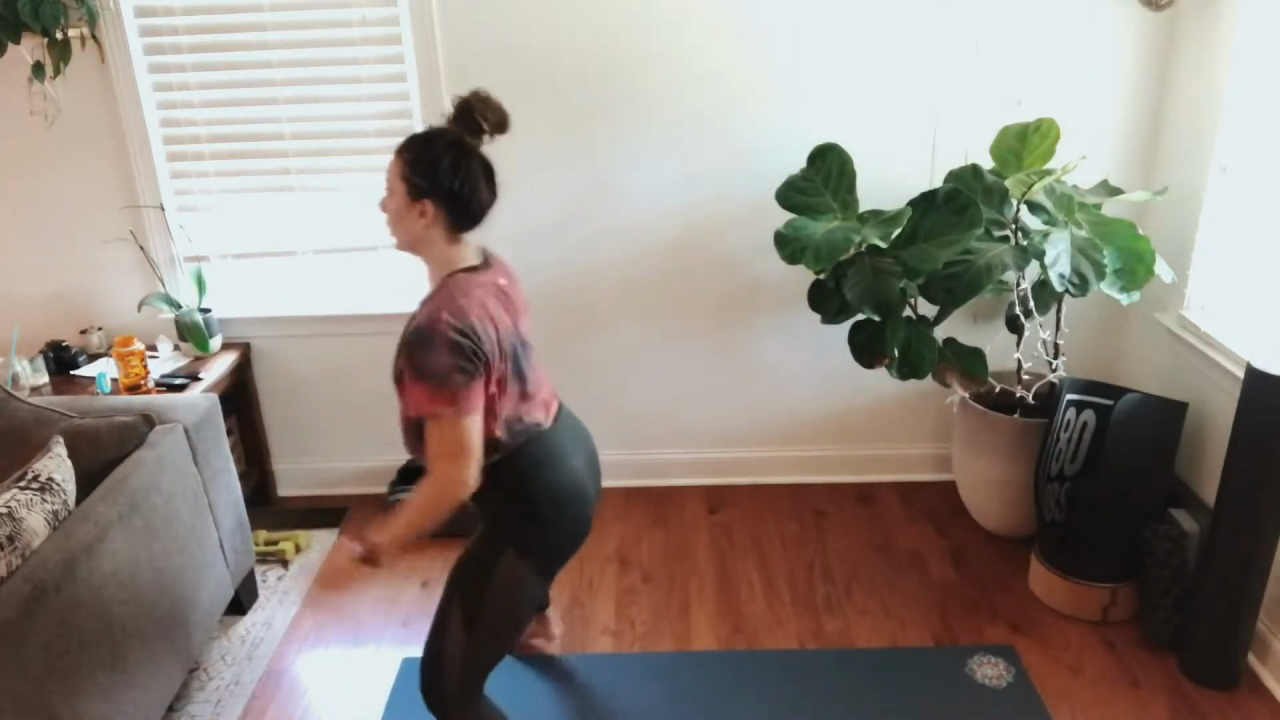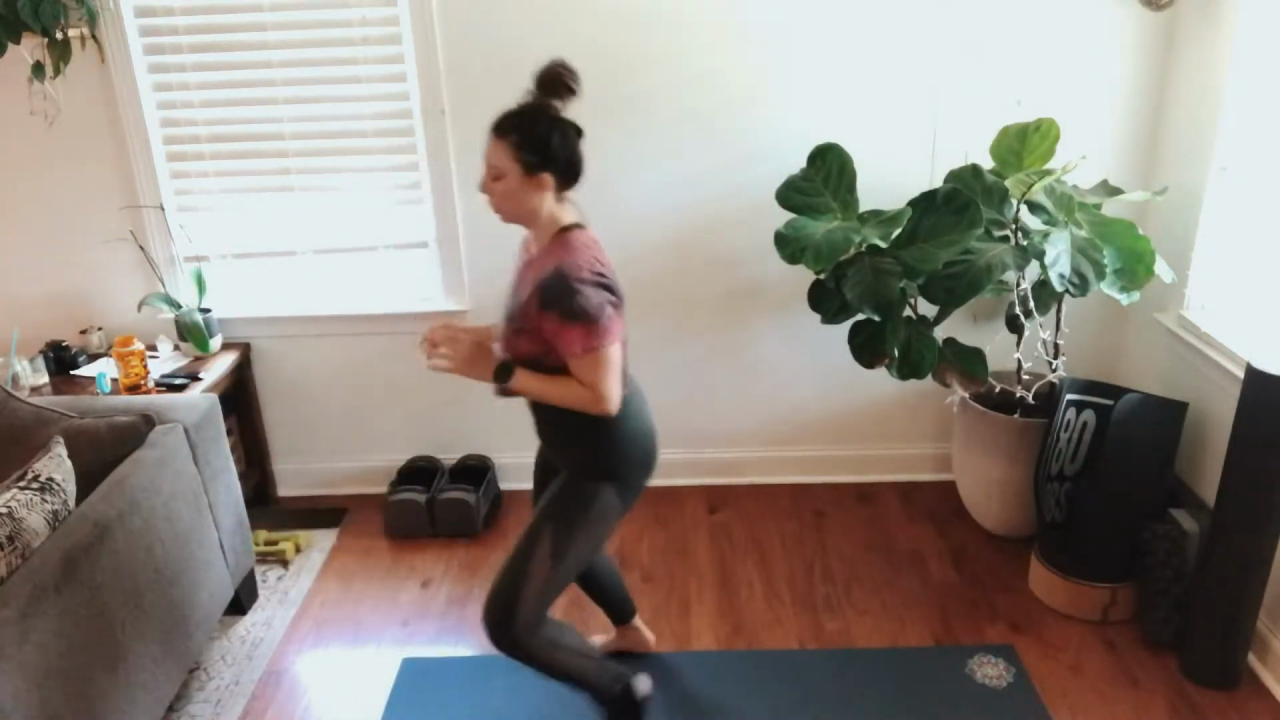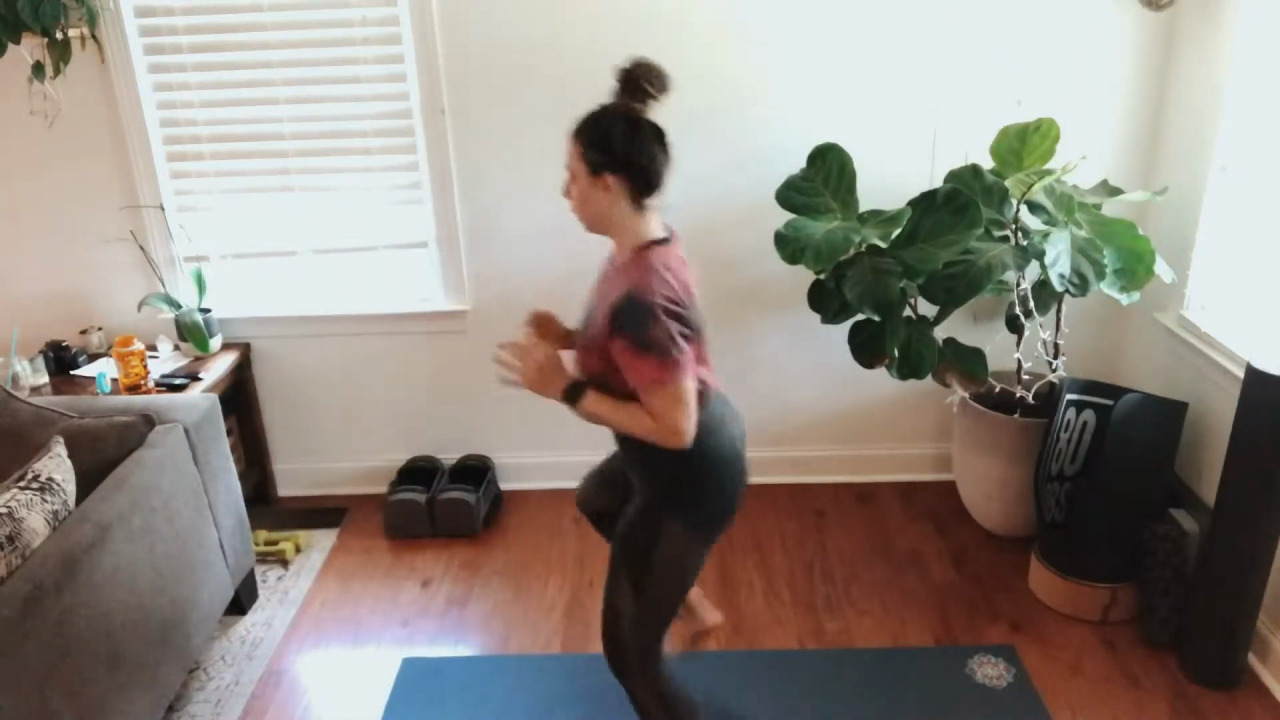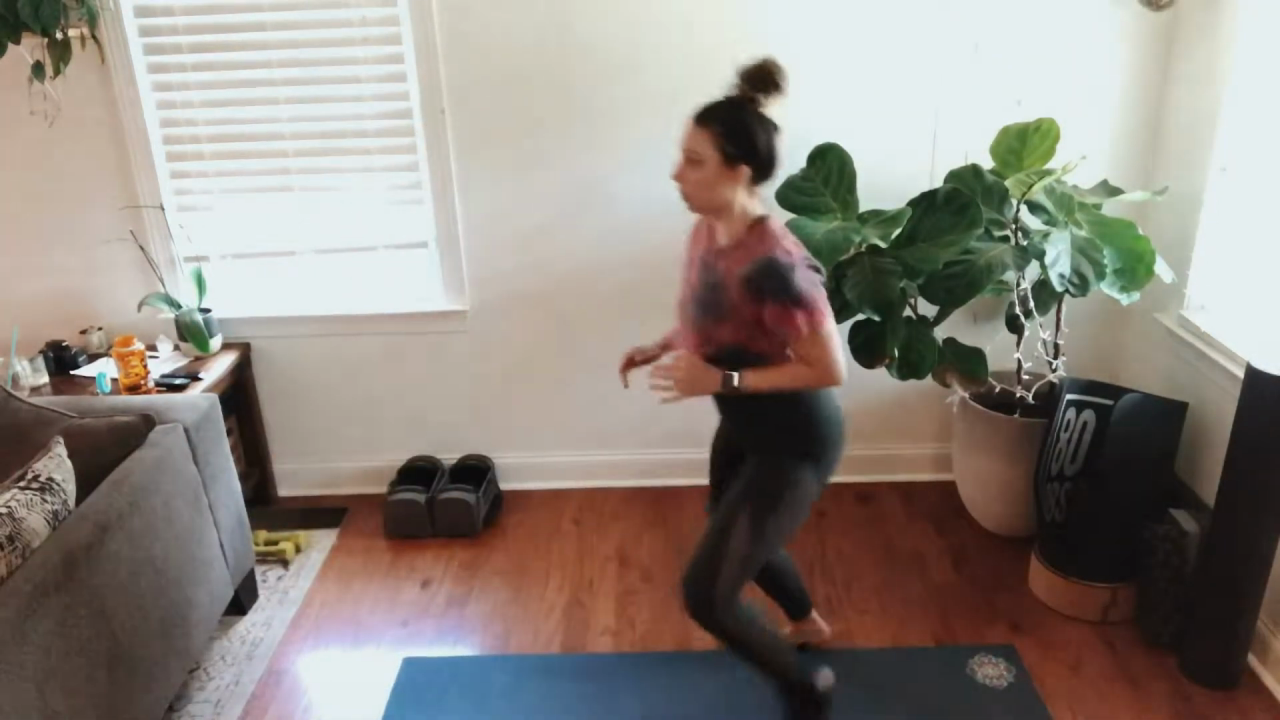
dt=0.4s
person 1, frame 1
left shoulder: (439, 329)
right shoulder: (489, 269)
left elbow: (454, 480)
left wrist: (369, 550)
left hip: (541, 497)
right hip: (568, 455)
right knee: (513, 561)
right ankle: (538, 623)
person 1, frame 2
left shoulder: (570, 277)
right shoulder: (547, 239)
left elbow: (603, 396)
left wrist: (496, 372)
right wrist: (485, 337)
left hip: (607, 454)
right hip: (573, 441)
left knee: (510, 620)
right knee: (566, 546)
right ankle: (631, 629)
person 1, frame 3
left shoulder: (643, 296)
right shoulder: (643, 247)
left elbow: (674, 431)
left wrist: (566, 389)
right wrist: (572, 340)
left hip: (693, 476)
right hip: (678, 457)
left knee: (628, 650)
right knee: (595, 499)
right ankle: (688, 598)
person 1, frame 4
left shoulder: (774, 264)
right shoulder: (708, 230)
left elbow: (828, 368)
left wrist: (723, 380)
right wrist: (662, 347)
left hip: (795, 438)
right hip: (745, 426)
left knee: (707, 593)
right knee: (743, 540)
right ankle: (806, 623)
